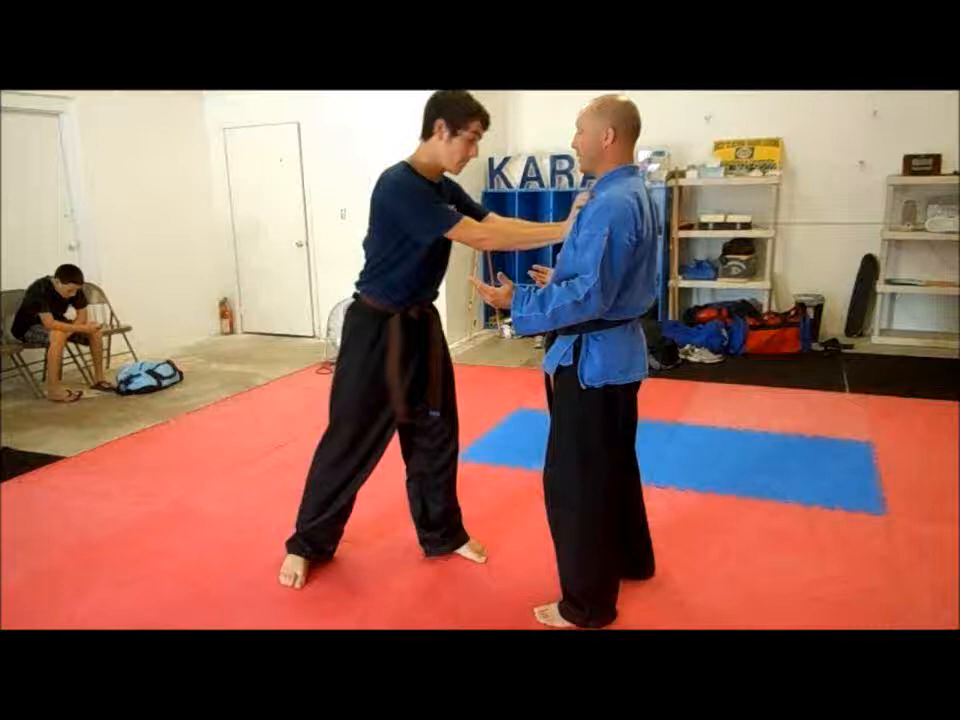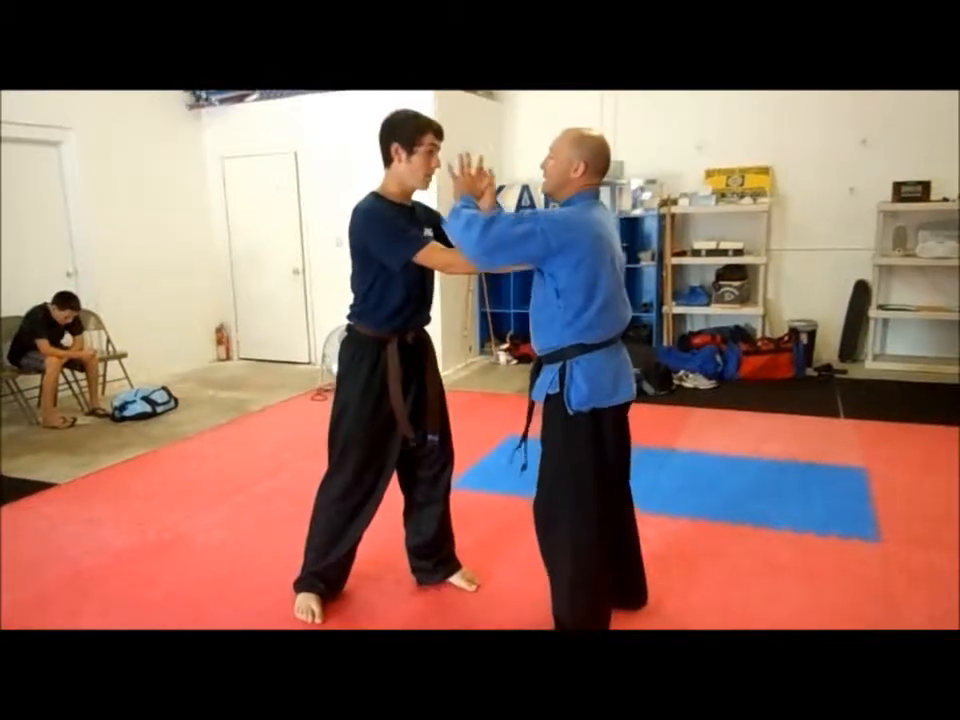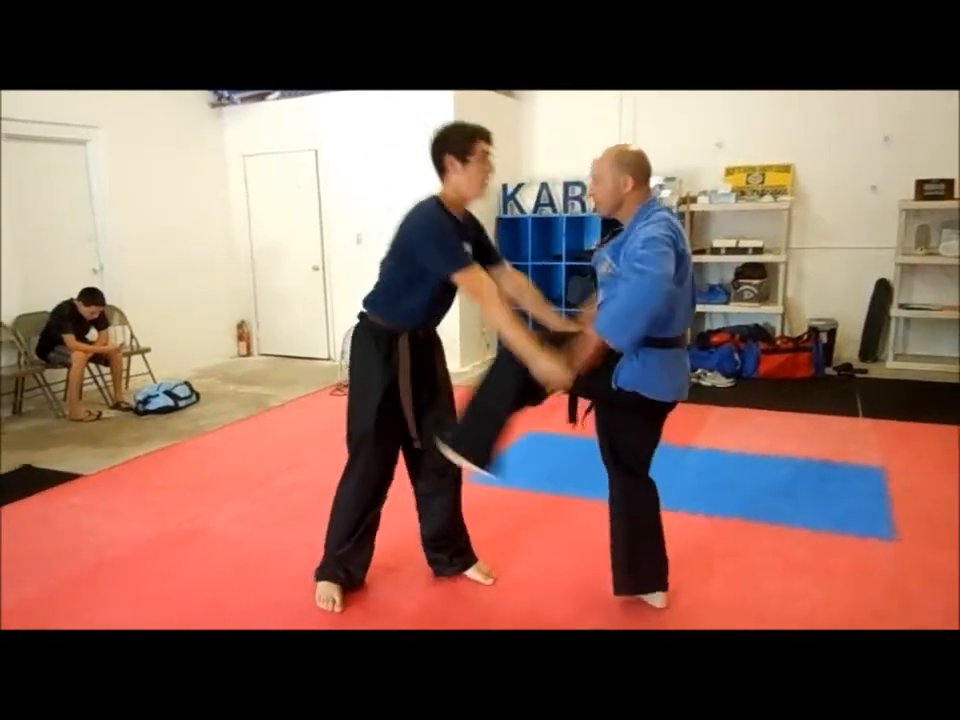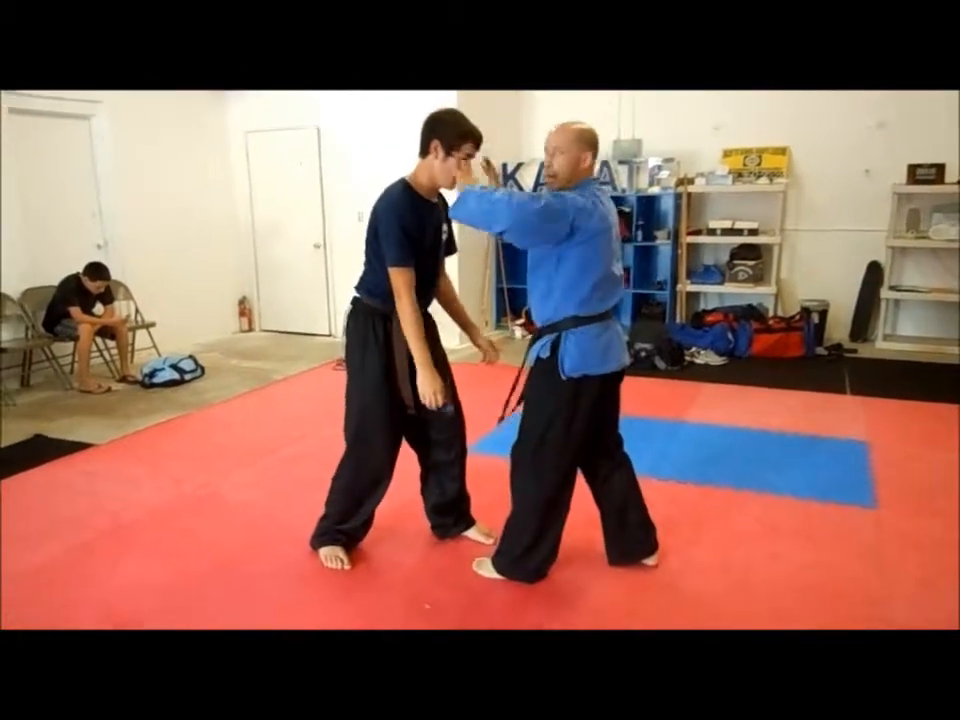
dt=1s
person 1, frame 1
left shoulder: (445, 189)
right shoulder: (398, 186)
left elbow: (497, 224)
right elbow: (480, 238)
left wrist: (560, 229)
right wrist: (562, 231)
left hip: (420, 324)
right hip: (376, 328)
left knee: (436, 434)
right knee: (350, 439)
left ankle: (442, 533)
right ankle: (308, 544)
person 1, frame 2
left shoulder: (423, 215)
right shoulder: (373, 215)
left elbow: (467, 255)
right elbow: (446, 262)
left hip: (415, 349)
right hip: (371, 356)
left knee: (431, 460)
right knee: (354, 472)
left ankle: (435, 561)
right ankle: (316, 580)
person 1, frame 3
left shoulder: (465, 223)
right shoulder: (427, 222)
left elbow: (509, 278)
right elbow: (483, 295)
left wrist: (562, 326)
right wrist: (537, 355)
left hip: (422, 345)
right hip: (381, 347)
left knee: (440, 454)
right knee: (371, 462)
left ankle: (450, 554)
right ankle: (336, 570)
person 1, frame 4
left shoulder: (439, 206)
right shoulder: (397, 205)
right elbow: (403, 293)
left wrist: (473, 333)
right wrist: (424, 368)
left hip: (416, 323)
right hip: (377, 328)
left knee: (446, 427)
right knee: (373, 440)
left ankle: (451, 517)
right ankle: (334, 533)
person 2, frame 1
left shoulder: (611, 205)
right shoulder: (632, 193)
left elbow: (591, 295)
left wrist: (520, 302)
right wrist: (560, 279)
left hip: (593, 355)
right hip: (616, 349)
left knee: (575, 480)
right knee: (613, 463)
left ankle: (587, 603)
right ankle: (631, 559)
person 2, frame 2
left shoulder: (567, 224)
right shoulder: (591, 218)
left elbow: (485, 245)
right elbow: (519, 237)
left wrist: (466, 200)
right wrist: (485, 203)
left hip: (578, 380)
right hip: (604, 371)
left knee: (566, 507)
right knee: (606, 491)
left ankle: (582, 618)
right ankle: (624, 588)
person 2, frame 3
left shoulder: (655, 231)
right shoulder: (644, 227)
left elbow: (650, 286)
left wrist: (601, 334)
right wrist: (603, 310)
left hip: (634, 366)
right hip: (657, 374)
left knee: (521, 358)
right knee: (628, 474)
left ankle: (469, 442)
right ankle: (645, 581)
person 2, frame 4
left shoulder: (576, 205)
right shoulder: (590, 204)
left elbow: (517, 214)
right elbow: (533, 220)
left wrist: (469, 197)
right wrist: (498, 193)
left hip: (570, 351)
right hip: (599, 346)
left knee: (540, 460)
right knee: (602, 451)
left ankle: (520, 560)
right ankle: (636, 544)
